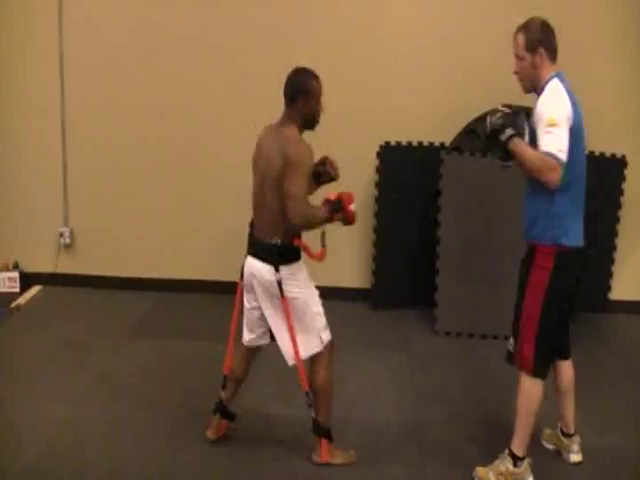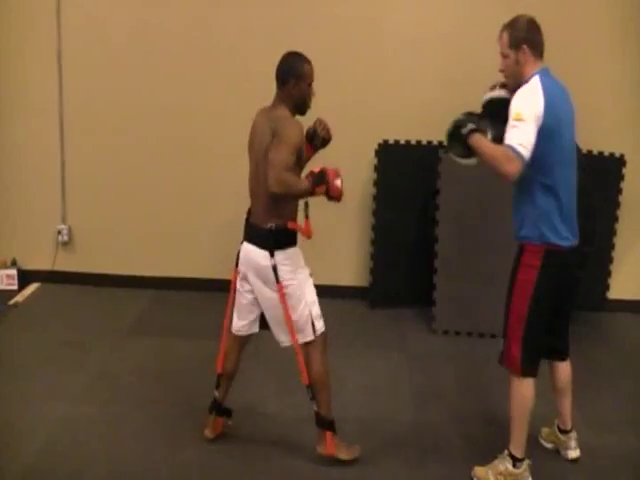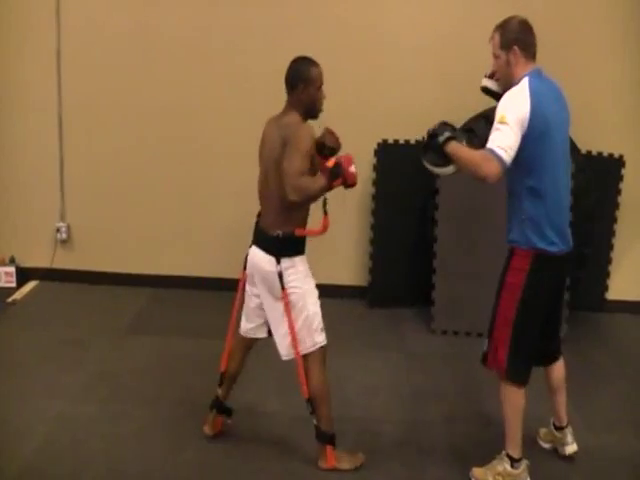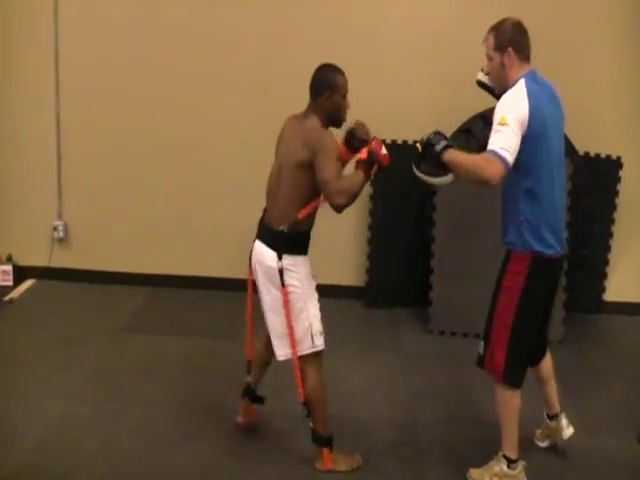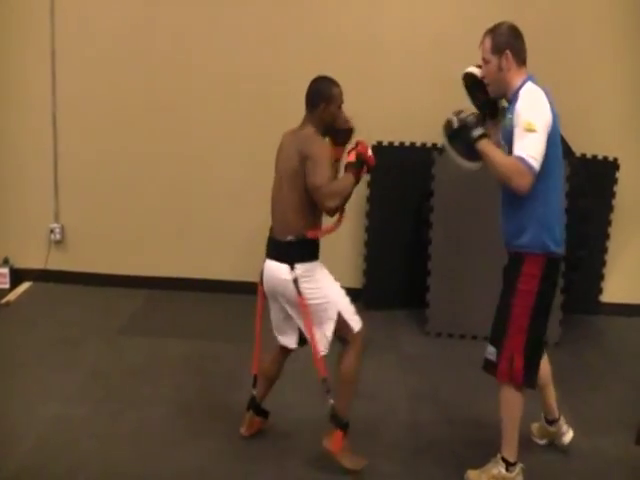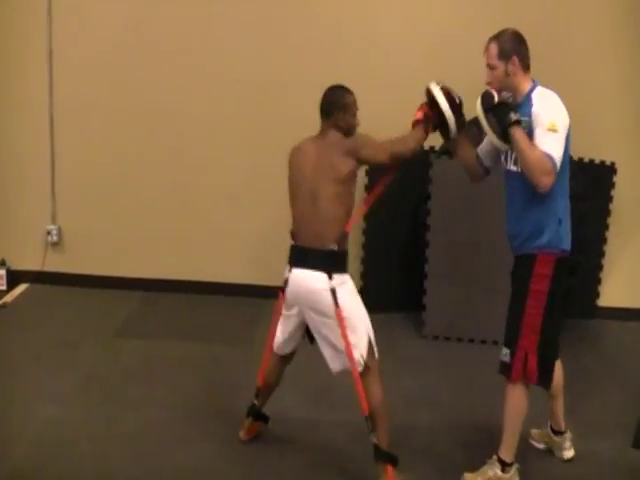
dt=0.2s
person 1, frame 1
left shoulder: (552, 98)
right shoulder: (557, 96)
left elbow: (550, 173)
left wrist: (508, 137)
right wrist: (514, 136)
left hip: (549, 243)
right hip: (566, 241)
left knee: (530, 354)
right knee: (558, 344)
right ankle: (568, 436)
person 1, frame 2
left shoulder: (530, 95)
right shoulder: (556, 91)
left elbow: (511, 166)
left wrist: (470, 134)
right wrist: (502, 122)
left hip: (541, 243)
right hip: (565, 239)
left knee: (521, 353)
right knee: (555, 343)
right ankle: (566, 433)
person 1, frame 3
left shoulder: (518, 98)
right shoulder: (554, 93)
left elbow: (491, 169)
left wrist: (447, 140)
left hip: (532, 246)
right hip: (558, 242)
left knee: (508, 356)
right knee: (547, 344)
right ankle: (562, 430)
person 1, frame 4
left shoulder: (516, 98)
right shoulder: (546, 93)
left elbow: (493, 171)
left wrist: (443, 150)
left hip: (527, 247)
right hip: (550, 243)
left knee: (501, 355)
right knee: (532, 340)
right ankle: (556, 419)
person 1, frame 5
left shoulder: (532, 101)
right shoulder: (514, 103)
left elbow: (521, 178)
right elbow: (503, 163)
left wrist: (482, 136)
right wrist: (486, 123)
left hip: (534, 249)
right hip: (530, 245)
left knee: (508, 356)
right knee: (529, 342)
right ankle: (555, 422)
person 1, frame 6
left shoulder: (546, 105)
right shoulder: (516, 109)
left elbow: (545, 177)
right elbow: (476, 170)
left wrist: (512, 125)
right wrist: (457, 131)
left hip: (545, 250)
right hip: (530, 249)
left knee: (519, 360)
right knee: (543, 347)
right ankle: (559, 433)
person 2, frame 1
left shoulder: (268, 135)
right shoulder: (297, 148)
right elbow: (297, 215)
left wrist: (317, 178)
right wrist: (334, 208)
left hip: (255, 256)
right hip: (282, 264)
left knee: (250, 342)
right knee: (321, 350)
left ankle: (219, 419)
right ankle: (324, 444)
person 2, frame 2
left shoulder: (262, 118)
right shoulder: (287, 125)
right elbow: (278, 184)
left wrist: (312, 144)
right wrist: (319, 181)
left hip: (251, 243)
right hip: (277, 250)
left knee: (239, 334)
right knee: (314, 341)
left ankle: (216, 417)
right ankle: (328, 438)
person 2, frame 3
left shoulder: (273, 125)
right shoulder: (297, 131)
right elbow: (295, 191)
left wrist: (320, 153)
right wrist: (335, 174)
left hip: (261, 248)
right hip: (284, 256)
left knee: (247, 335)
right knee: (314, 351)
left ankle: (215, 415)
right ankle: (328, 450)
person 2, frame 4
left shoulder: (292, 124)
right shoulder: (319, 136)
right elbow: (338, 198)
left wrist: (350, 145)
right wrist: (367, 163)
left hip: (265, 245)
right hip: (286, 255)
left knee: (276, 334)
right knee: (310, 354)
left ankle: (249, 401)
right ankle: (326, 452)
person 2, frame 5
left shoulder: (291, 138)
right shoulder: (314, 145)
right elbow: (331, 201)
left wrist: (340, 141)
right wrist: (358, 167)
left hip: (273, 261)
right hip: (299, 265)
left knee: (285, 344)
right knee: (353, 338)
left ankle: (253, 416)
right ankle: (338, 434)
person 2, frame 6
left shoulder: (297, 152)
right shoulder: (350, 146)
right elbow: (403, 149)
right wrist: (422, 120)
left hip: (299, 271)
right hip: (330, 277)
left knee: (282, 351)
right knee: (370, 371)
left ankle: (253, 420)
